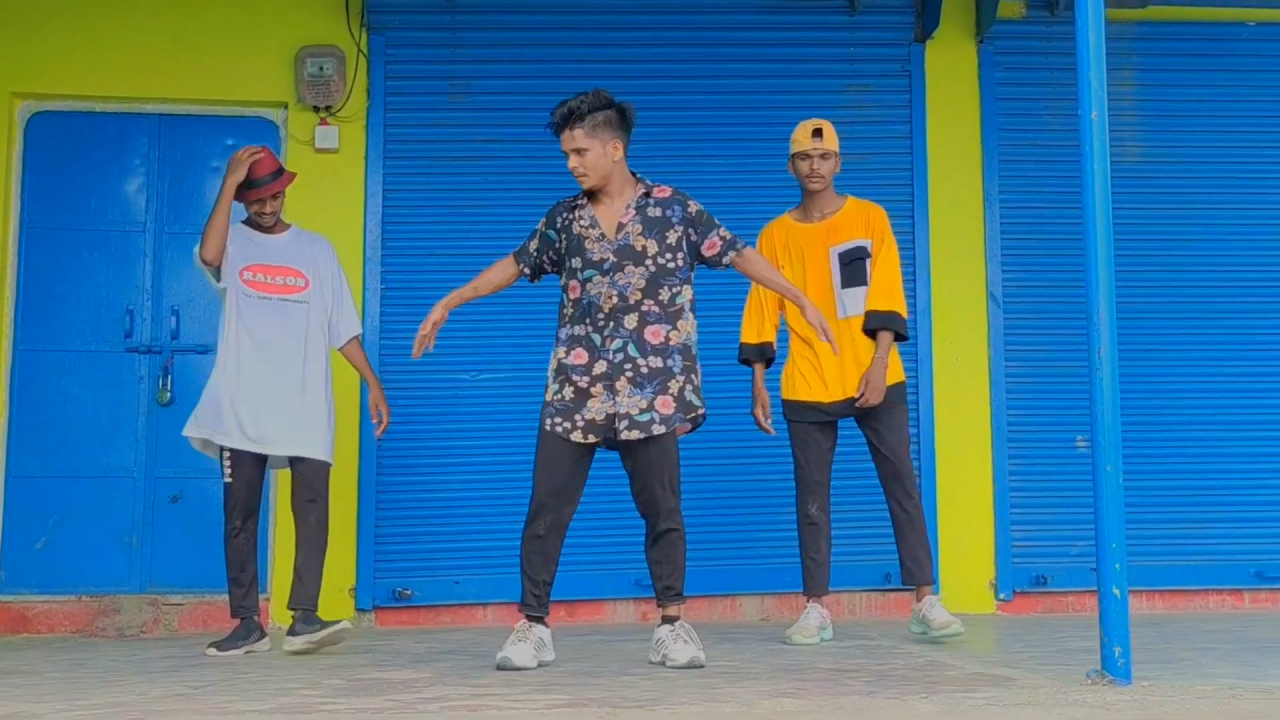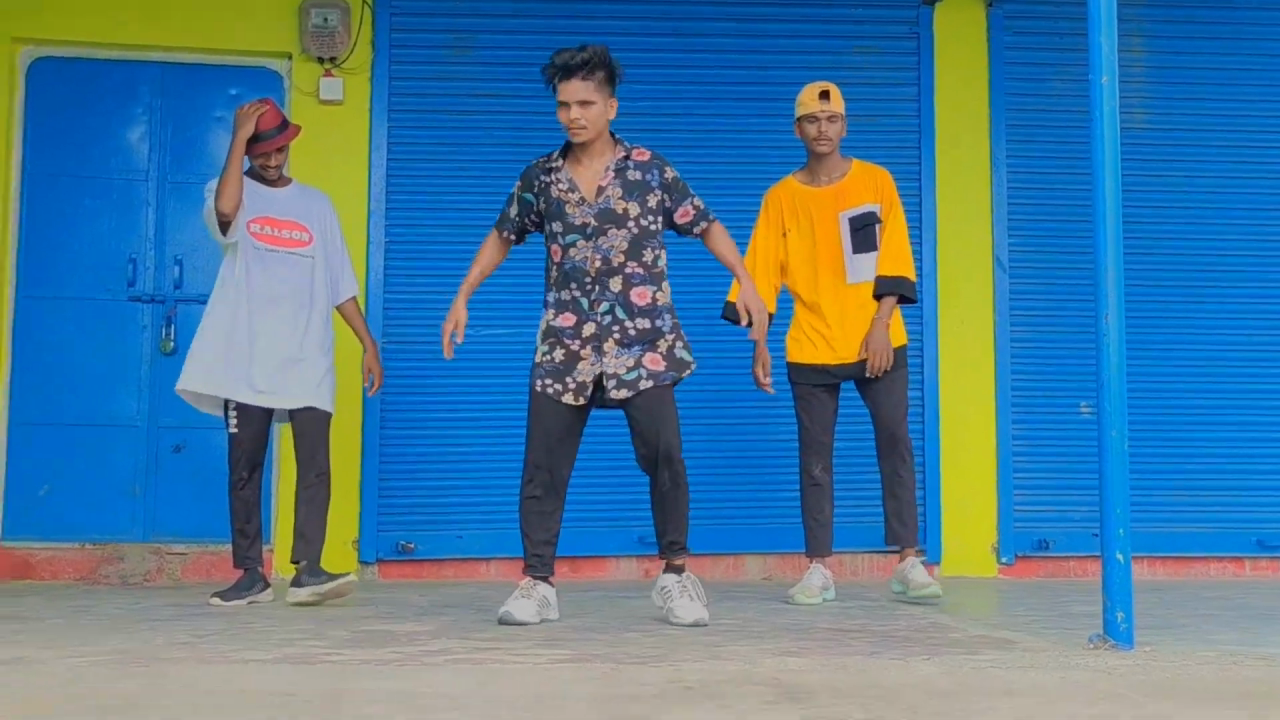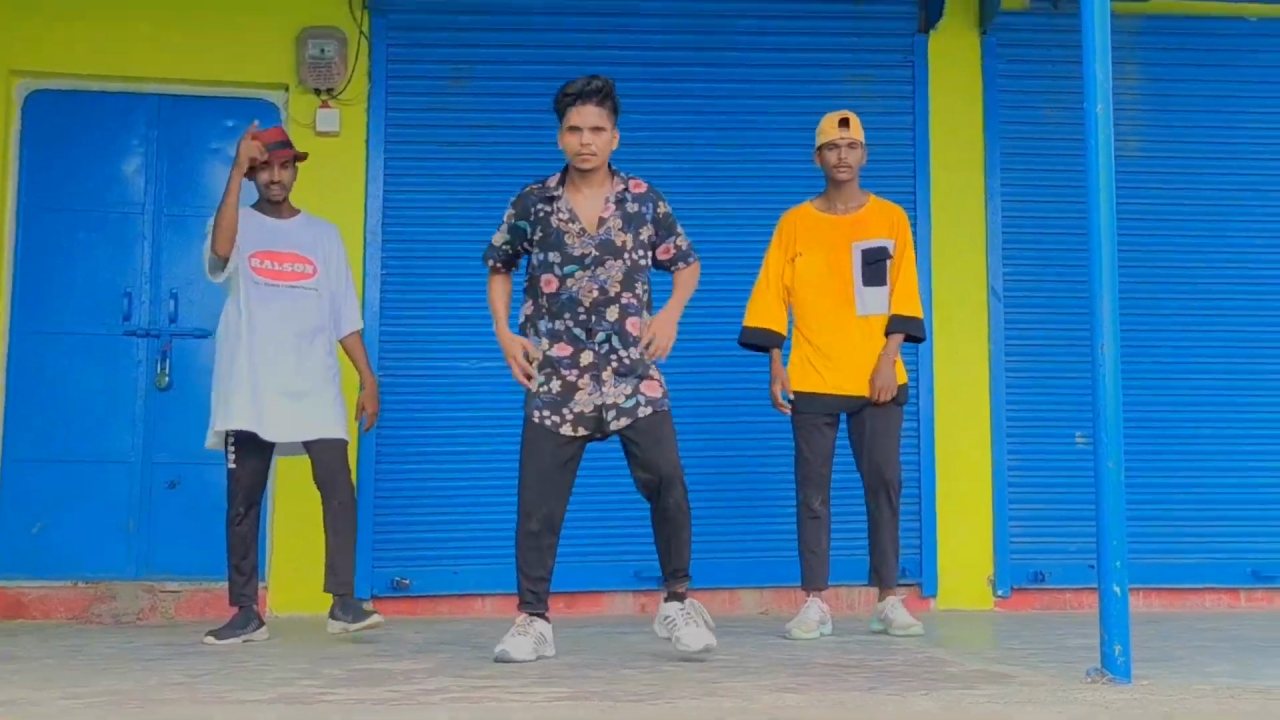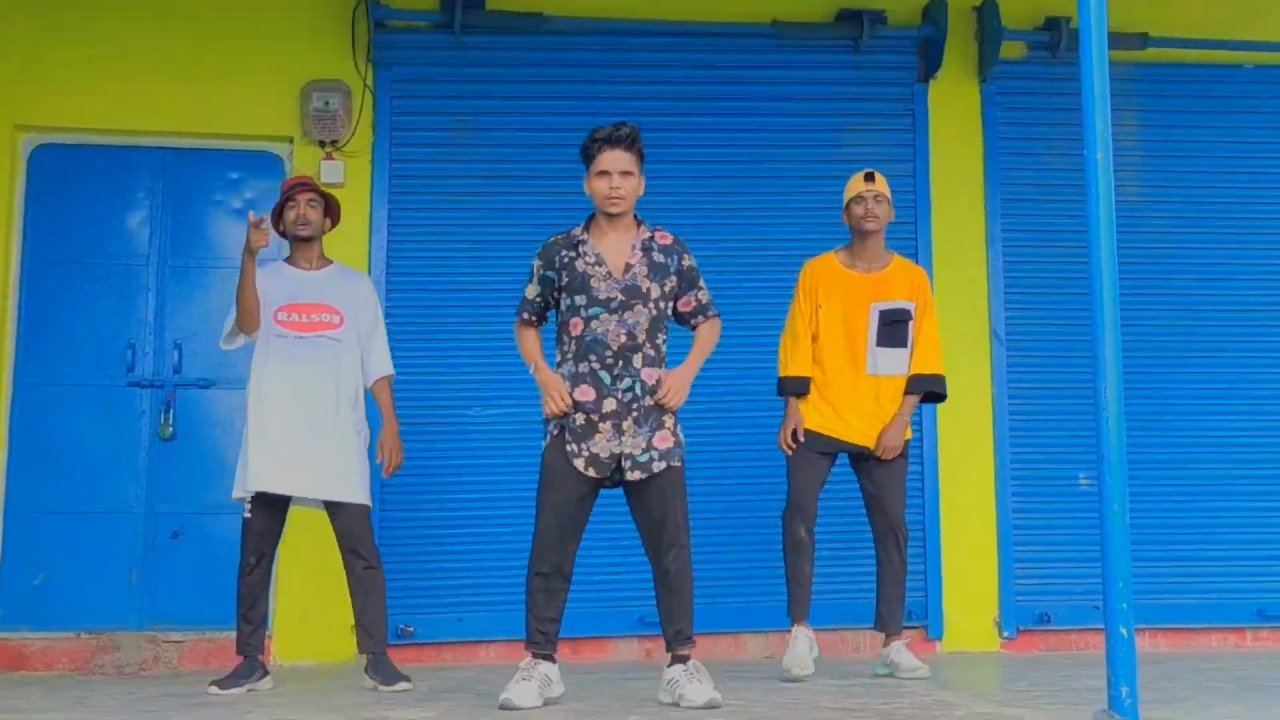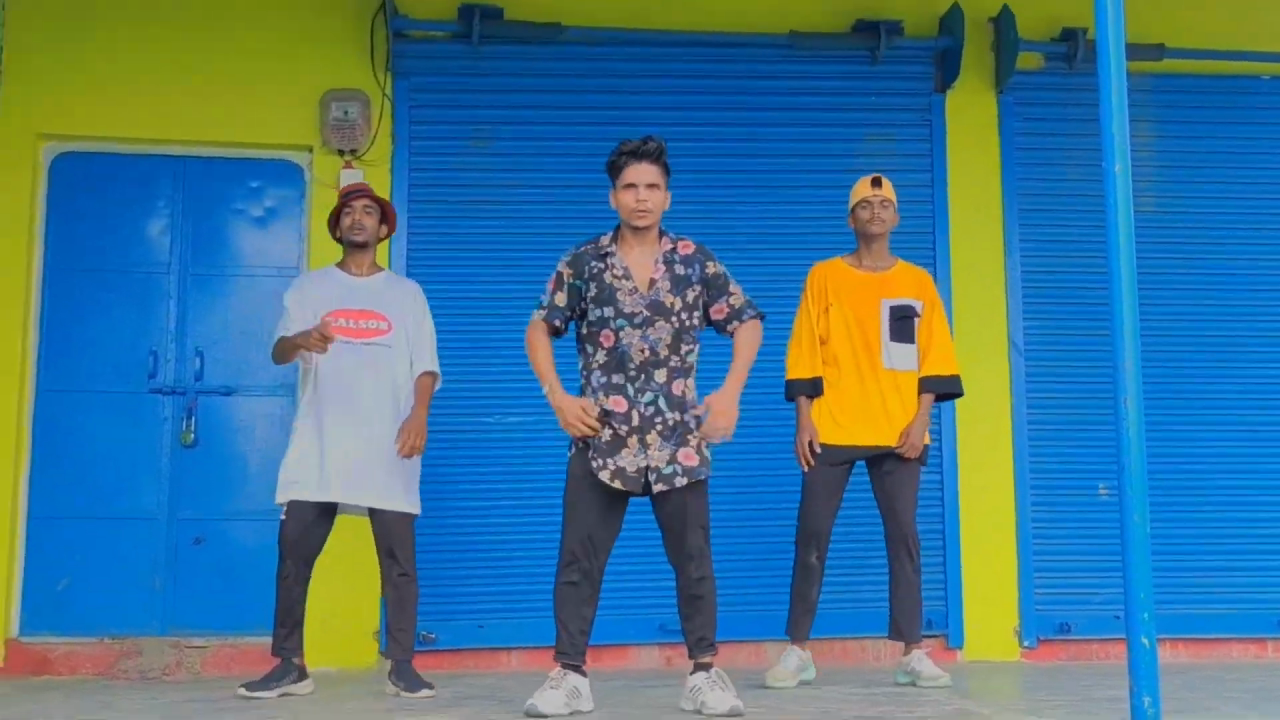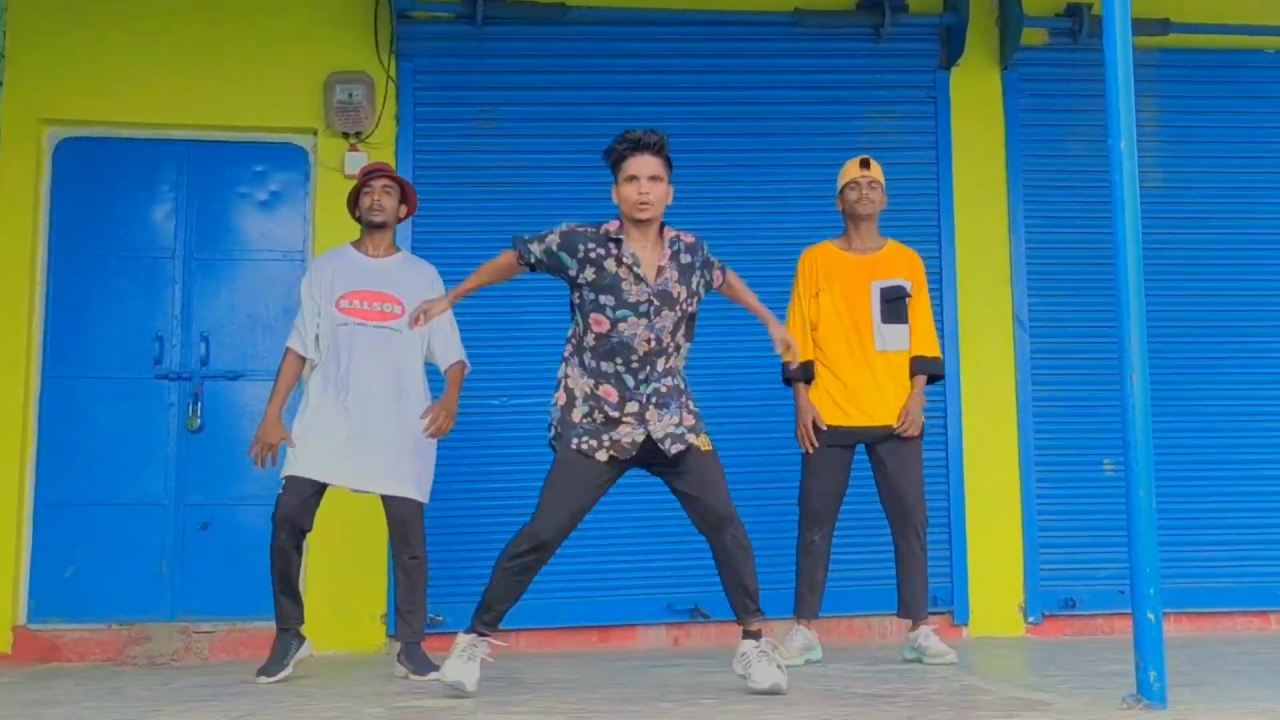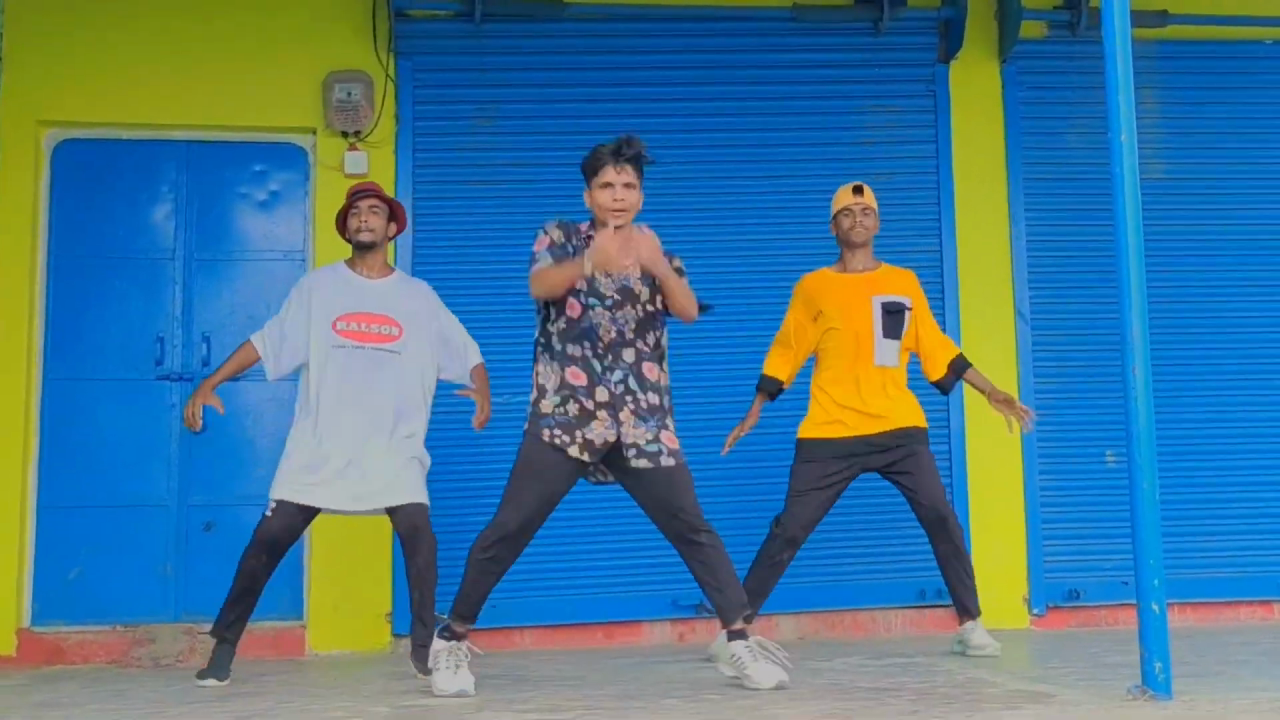
dt=0.2s
person 1, frame 1
left shoulder: (674, 208)
right shoulder: (563, 217)
left elbow: (738, 254)
right elbow: (517, 264)
left wrist: (802, 301)
right wrist: (446, 304)
left hip: (648, 386)
right hip: (574, 387)
left knee: (661, 509)
right knee: (546, 508)
left ankle: (671, 625)
right ankle: (533, 626)
person 1, frame 2
left shoulder: (651, 169)
right shoulder: (539, 177)
left elbow: (706, 226)
right elbow: (502, 235)
left wrist: (746, 278)
right wrist: (461, 296)
left hip: (639, 344)
right hip: (564, 345)
left knee: (662, 454)
right knee: (543, 468)
left ankle: (675, 575)
right ankle: (537, 583)
person 1, frame 3
left shoulder: (645, 201)
right shoulder: (531, 203)
left elbow: (686, 264)
right elbow: (498, 269)
left wrist: (670, 313)
right wrist: (504, 332)
left hip: (632, 371)
right hip: (557, 377)
left knee: (665, 479)
right knee: (538, 504)
left ankle: (677, 600)
right ankle: (533, 619)
person 1, frame 4
left shoulder: (669, 251)
right shoulder: (557, 252)
left elbow: (708, 320)
right elbow: (527, 323)
left wrist: (687, 370)
right wrist: (543, 374)
left hip: (650, 424)
right hip: (577, 424)
left knee: (670, 546)
right knee: (552, 546)
left ankle: (681, 666)
right ankle: (540, 664)
person 1, frame 5
left shoulder: (696, 261)
right shoulder: (582, 263)
left elbow: (748, 322)
right elbow: (539, 330)
left wrist: (730, 391)
right wrist: (557, 396)
left hip: (676, 435)
right hip: (599, 435)
left knee: (692, 557)
right knee: (579, 557)
person 1, frame 6
left shoulder: (687, 251)
right shoulder: (580, 243)
left elbow: (721, 278)
right elbow: (516, 259)
left wrist: (771, 321)
right wrist: (449, 298)
left hip: (669, 417)
right hip: (595, 420)
left knee: (722, 520)
right knee: (545, 533)
left ankle: (753, 642)
right ankle: (476, 639)
person 1, frame 7
left shoulder: (661, 259)
right shoulder: (560, 239)
left elbow: (687, 310)
right elbow: (540, 285)
left wrist: (654, 261)
right wrist: (588, 260)
left hip: (641, 423)
right hip: (564, 418)
left knee: (692, 529)
right knee: (509, 528)
left ankle: (739, 642)
right ankle: (453, 638)
person 2, frame 1
left shoulder: (317, 248)
right shoulder: (229, 241)
left elbow: (343, 326)
right elbow: (207, 257)
left wrist: (372, 384)
right wrist: (228, 185)
left hip: (306, 406)
right hip: (242, 404)
left knee: (311, 504)
right knee: (240, 512)
left ankle: (304, 617)
right ankle: (248, 622)
person 2, frame 2
left shoulder: (317, 204)
right shoulder: (232, 193)
left elbow: (340, 284)
right elbow: (226, 212)
left wrist: (369, 343)
right wrist: (239, 134)
left hip: (307, 358)
right hip: (245, 358)
left knee: (314, 459)
right knee: (244, 464)
left ankle: (307, 569)
right ankle: (251, 573)
person 2, frame 3
left shoulder: (325, 235)
right shoulder: (234, 223)
left elbow: (345, 316)
right elbow: (220, 253)
left wrist: (368, 378)
right wrist: (237, 168)
left hip: (314, 389)
right hip: (250, 391)
left knee: (338, 485)
right knee: (243, 499)
left ankle: (343, 601)
right ankle: (246, 612)
person 2, frame 4
left shoulder: (356, 285)
right shoulder: (263, 279)
left elbow: (376, 363)
right elbow: (246, 328)
left wrist: (390, 425)
right wrist: (249, 253)
left hip: (339, 442)
right hip: (273, 440)
left knee: (361, 548)
right knee: (255, 550)
left ankle: (377, 658)
right ankle: (251, 661)
person 2, frame 5
left shoulder: (406, 293)
right shoulder: (311, 289)
left elbow: (426, 366)
right elbow: (279, 353)
left wrist: (419, 413)
right wrist: (301, 340)
left hip: (385, 448)
right hip: (319, 447)
left knee: (398, 554)
right knee: (295, 550)
left ankle: (401, 664)
right ankle: (289, 663)
person 2, frame 6
left shoulder: (424, 276)
right shoulder: (325, 269)
left elbow: (451, 351)
right elbow: (299, 347)
left wrist: (450, 396)
right wrist: (272, 413)
left hip: (400, 429)
right hip: (326, 423)
left knee: (410, 537)
right knee: (288, 520)
left ankle: (411, 647)
right ankle: (289, 635)
person 2, frame 7
left shoulder: (420, 297)
right shoulder: (315, 287)
left elbow: (467, 355)
right elbow: (267, 343)
left wrist: (481, 394)
right wrist: (210, 384)
left hip: (392, 449)
right hip: (319, 445)
left knee: (419, 537)
right knee: (269, 538)
left ankle: (424, 645)
right ankle: (225, 642)
person 3, frame 1
left shoulder: (870, 217)
right shoulder: (775, 235)
left elbow: (887, 296)
right elbow: (762, 313)
left wrist: (880, 362)
right wrist: (758, 384)
left hip: (874, 377)
right hip: (807, 386)
left knee: (902, 481)
right knee: (811, 494)
left ankle: (925, 600)
right ankle: (816, 608)
person 3, frame 2
left shoulder: (876, 181)
right shoulder: (781, 196)
left elbow: (895, 258)
right elbow: (761, 270)
left wrist: (882, 324)
right wrist: (758, 342)
left hip: (880, 340)
right hip: (812, 348)
left knee: (896, 443)
right knee: (815, 456)
left ankle: (908, 560)
right ankle: (819, 568)
person 3, frame 3
left shoulder: (891, 217)
right shoulder: (795, 222)
left elbow: (904, 296)
right elbow: (772, 295)
left wrist: (889, 358)
right wrist: (776, 365)
left hip: (878, 376)
right hip: (814, 378)
left knee: (884, 482)
right knee: (812, 487)
left ankle: (887, 599)
right ankle: (815, 602)
person 3, frame 4
left shoulder: (912, 278)
right shoulder: (817, 272)
left elbow: (924, 355)
right elbow: (797, 344)
left wrist: (902, 419)
right wrist: (792, 410)
left hip: (884, 428)
right hip: (820, 421)
left knee: (892, 529)
right knee: (798, 513)
left ankle: (893, 644)
right ankle: (801, 632)
person 3, frame 5
left shoulder: (919, 282)
right shoulder: (824, 276)
left elbow: (936, 357)
right elbow: (805, 350)
left wrist: (922, 420)
right wrist: (804, 416)
left hip: (897, 433)
right hip: (832, 430)
left knee: (903, 537)
right knee: (813, 533)
left ankle: (912, 653)
right ankle: (797, 650)
person 3, frame 6
left shoulder: (908, 261)
right shoulder: (815, 260)
left elbow: (921, 337)
right elbow: (799, 337)
left wrist: (917, 398)
right wrist: (802, 401)
left hip: (892, 413)
right hip: (830, 414)
left knee: (909, 515)
right knee: (816, 519)
left ankle: (919, 630)
right ankle: (805, 629)
person 3, frame 7
left shoulder: (903, 283)
right shoulder: (812, 288)
left elbow: (936, 348)
right elbow: (785, 352)
left wrist: (992, 393)
right wrist: (754, 412)
left hip: (897, 426)
right hip: (831, 431)
left knee: (940, 518)
right knee: (790, 528)
left ankle: (970, 624)
right ankle: (741, 623)
